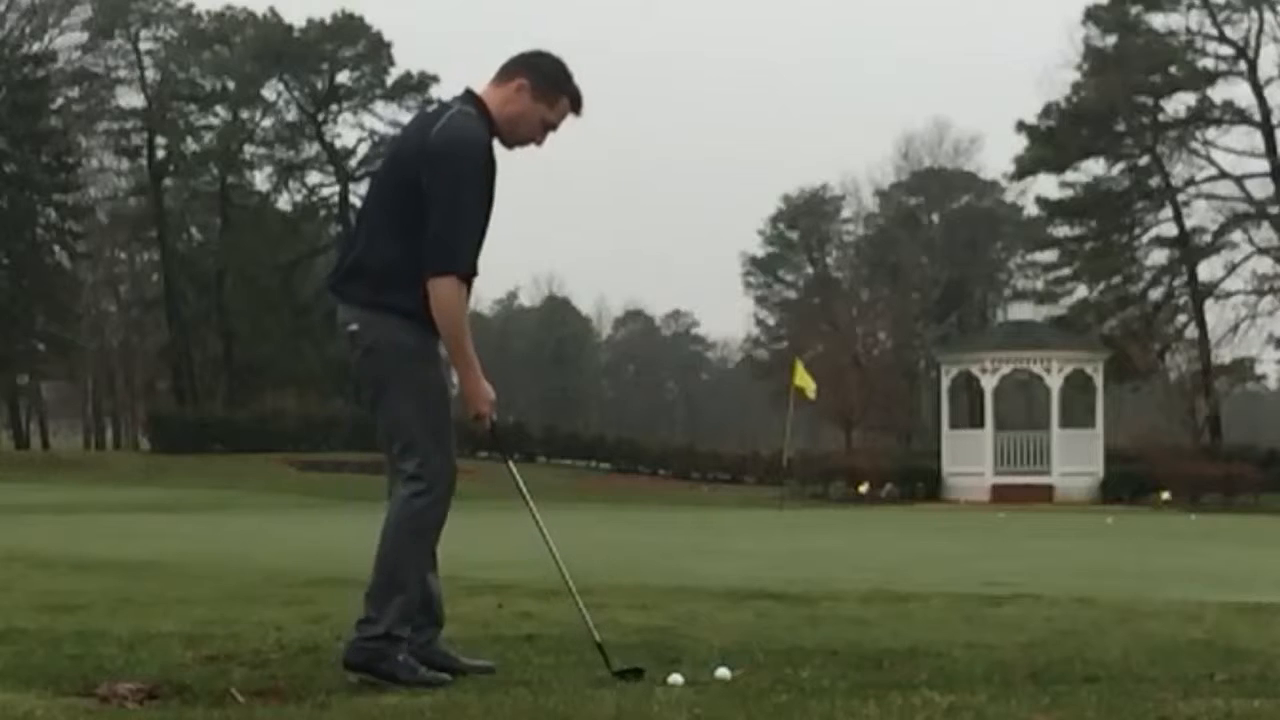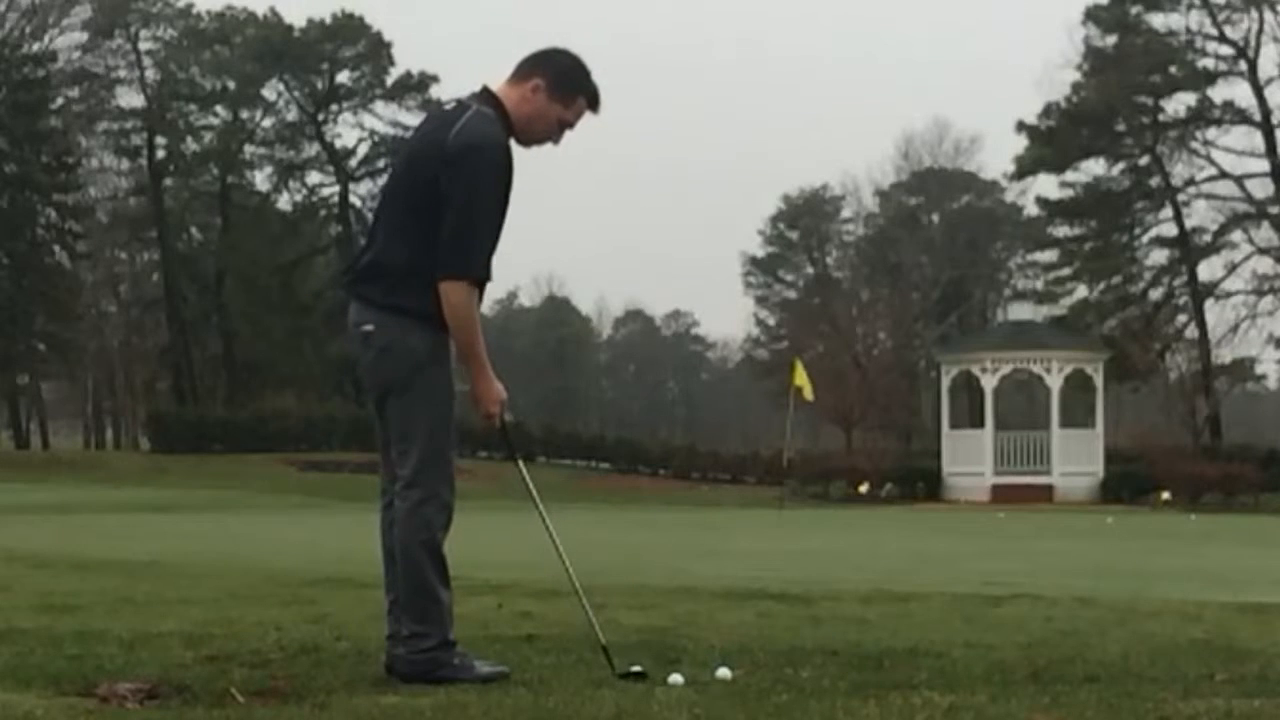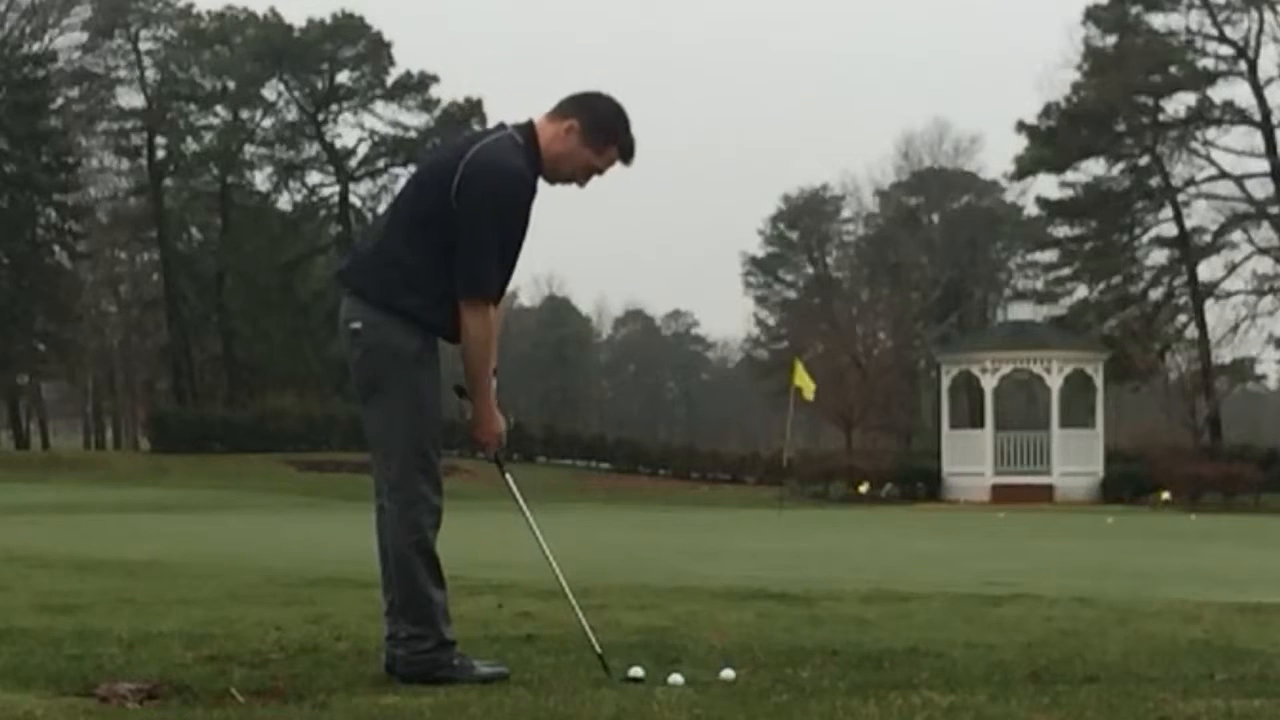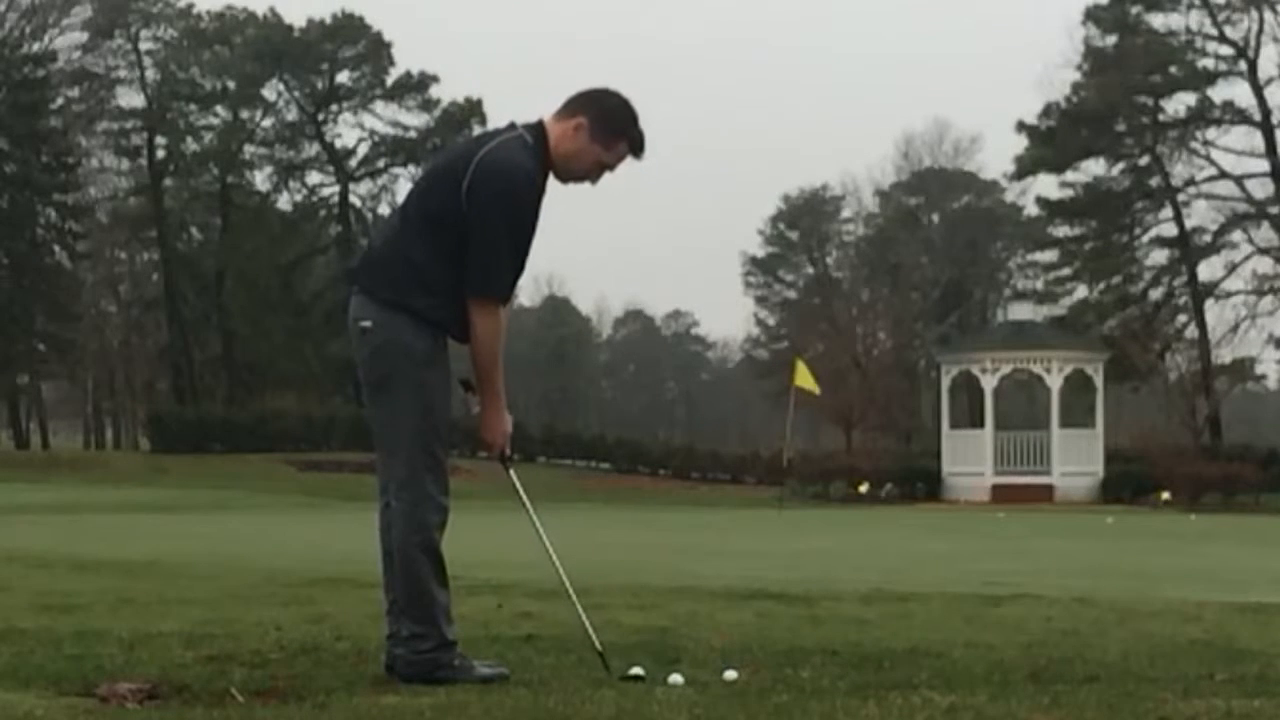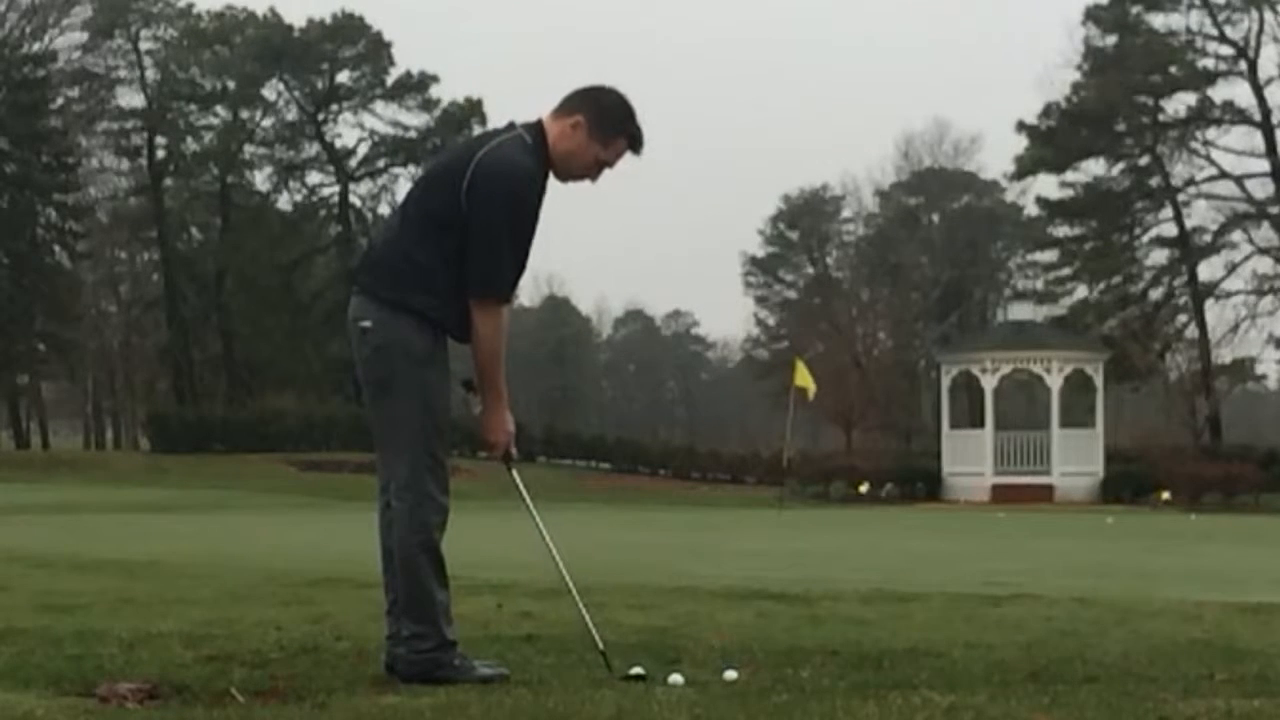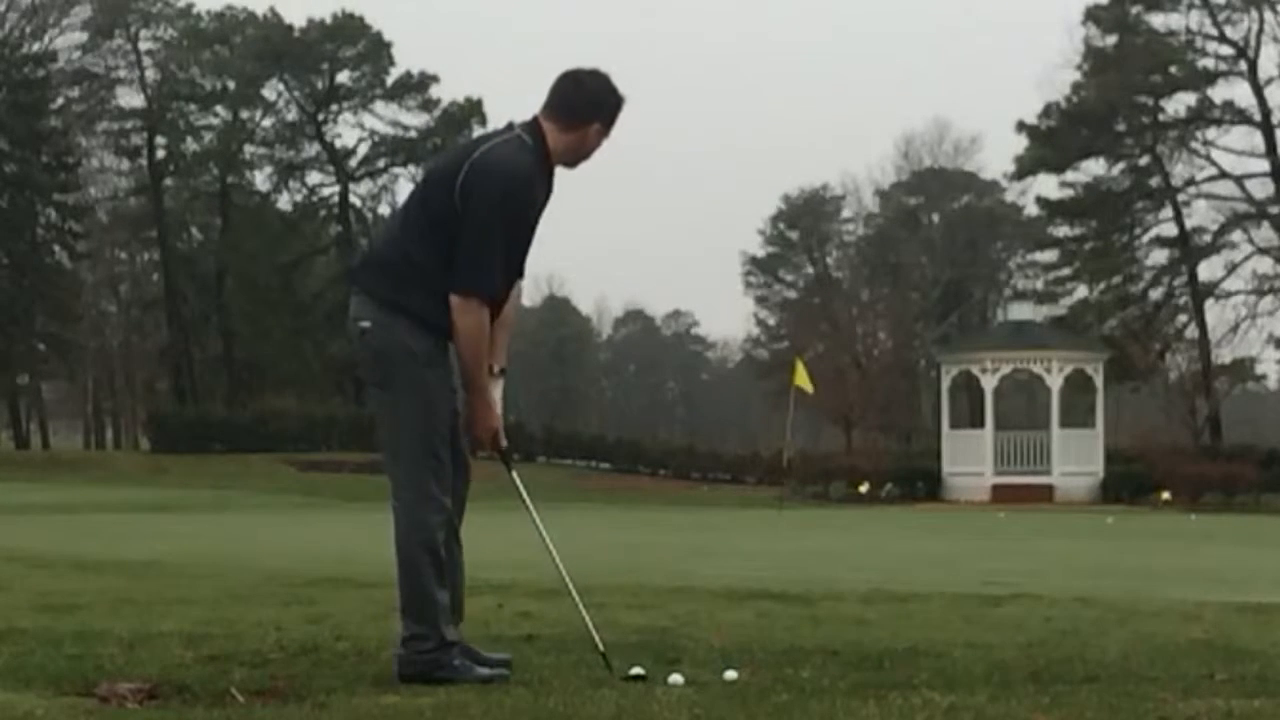
dt=0.7s
person 1, frame 1
left shoulder: (445, 126)
right shoulder: (464, 144)
right elbow: (444, 271)
left wrist: (454, 361)
right wrist: (470, 373)
left hip: (389, 317)
right hip: (393, 322)
left knee: (424, 475)
right knee: (427, 476)
left ankle: (416, 637)
right ankle: (379, 637)
person 1, frame 2
left shoulder: (456, 122)
right shoulder: (482, 146)
right elbow: (457, 276)
left wrist: (470, 362)
right wrist: (481, 374)
left hip: (385, 316)
right hip: (405, 325)
left knee: (409, 486)
right knee: (425, 489)
left ankle: (412, 641)
right ankle: (424, 648)
person 1, frame 3
left shoulder: (500, 158)
right shoulder: (501, 173)
left elbow: (484, 291)
right elbow: (474, 300)
left wrist: (487, 384)
right wrist: (484, 404)
left hip: (389, 318)
right hip: (392, 322)
left knee: (407, 489)
right knee: (412, 491)
left ankle: (413, 642)
right ankle: (422, 648)
person 1, frame 4
left shoulder: (509, 156)
right shoulder: (510, 172)
left elbow: (482, 291)
right elbow: (484, 301)
left wrist: (488, 394)
right wrist: (493, 405)
left hip: (394, 316)
right hip: (400, 320)
left knee: (409, 490)
right knee: (418, 492)
left ankle: (412, 642)
right ankle: (425, 649)
person 1, frame 5
left shoulder: (510, 159)
right shoulder: (510, 173)
left elbow: (486, 293)
right elbow: (486, 302)
left wrist: (492, 393)
right wrist: (495, 403)
left hip: (394, 318)
right hip: (401, 321)
left knee: (409, 489)
right knee: (420, 492)
left ankle: (411, 640)
right ankle: (425, 648)
person 1, frame 6
left shoulder: (527, 168)
right shoulder: (504, 173)
left elbow: (505, 281)
right elbow: (469, 298)
left wrist: (493, 376)
right wrist: (479, 400)
left hip: (417, 324)
right hip: (398, 321)
left knee: (445, 487)
right knee: (425, 491)
left ankle: (440, 635)
right ankle: (426, 649)
